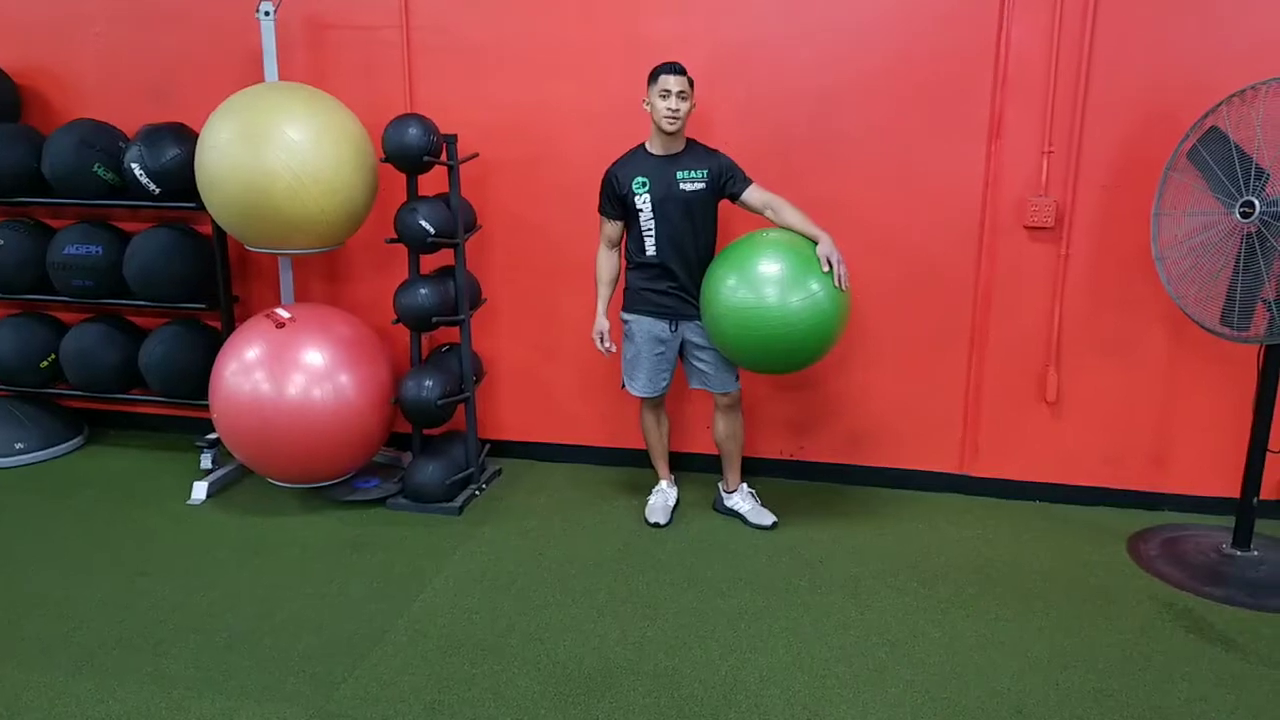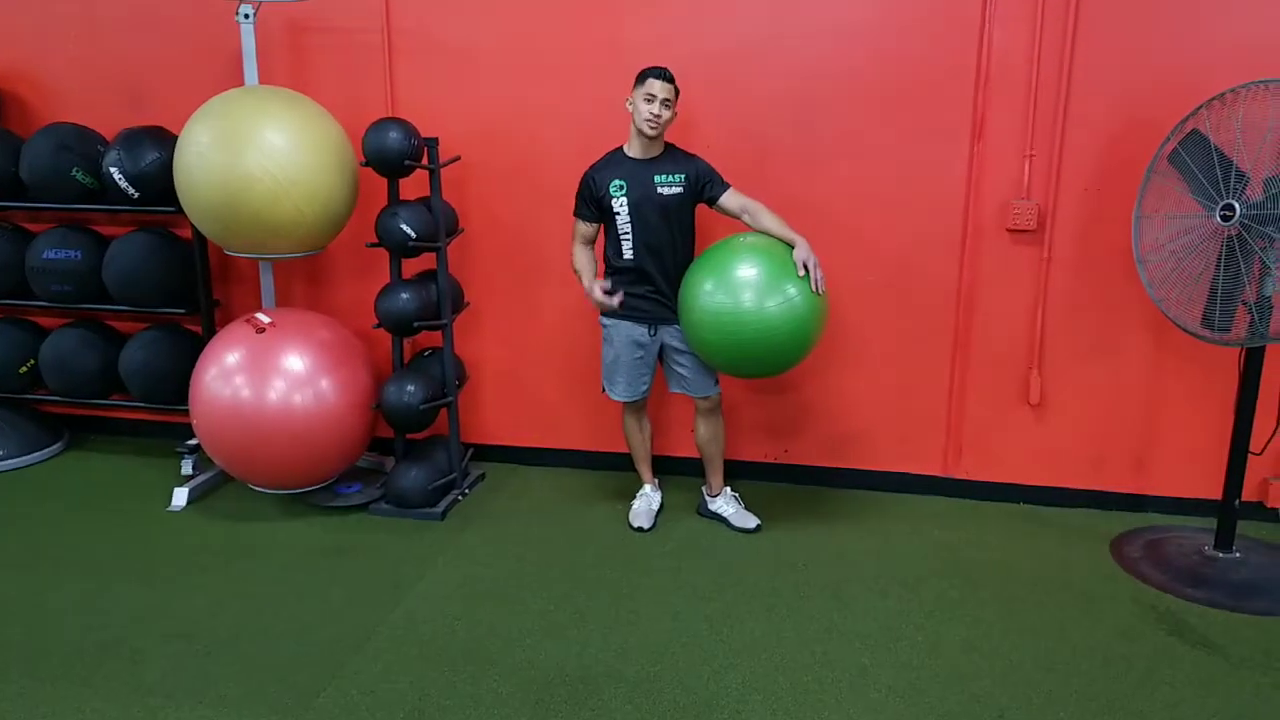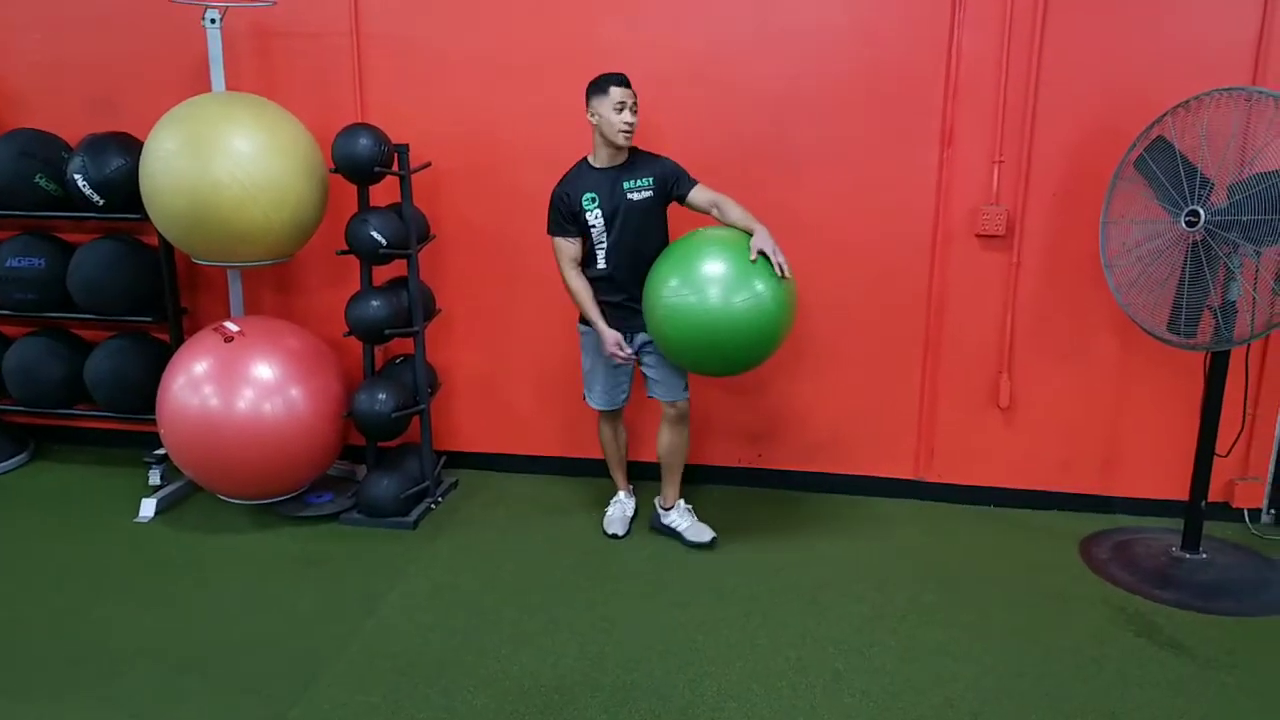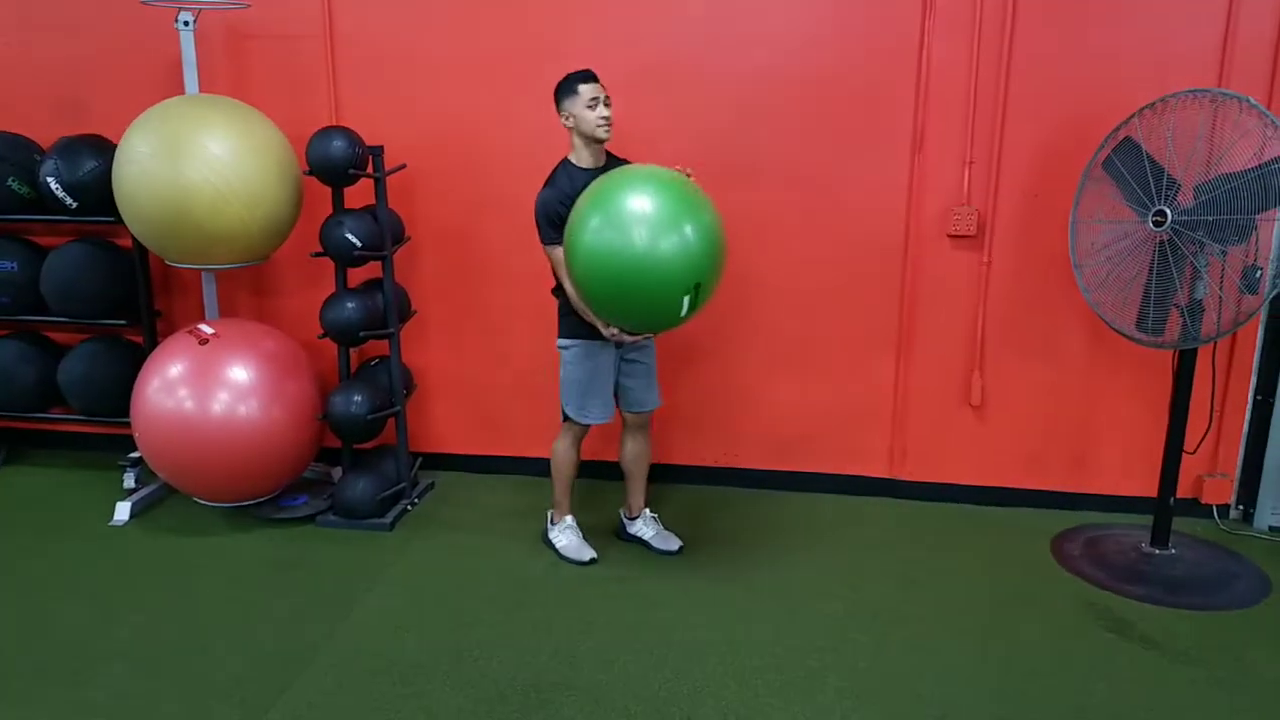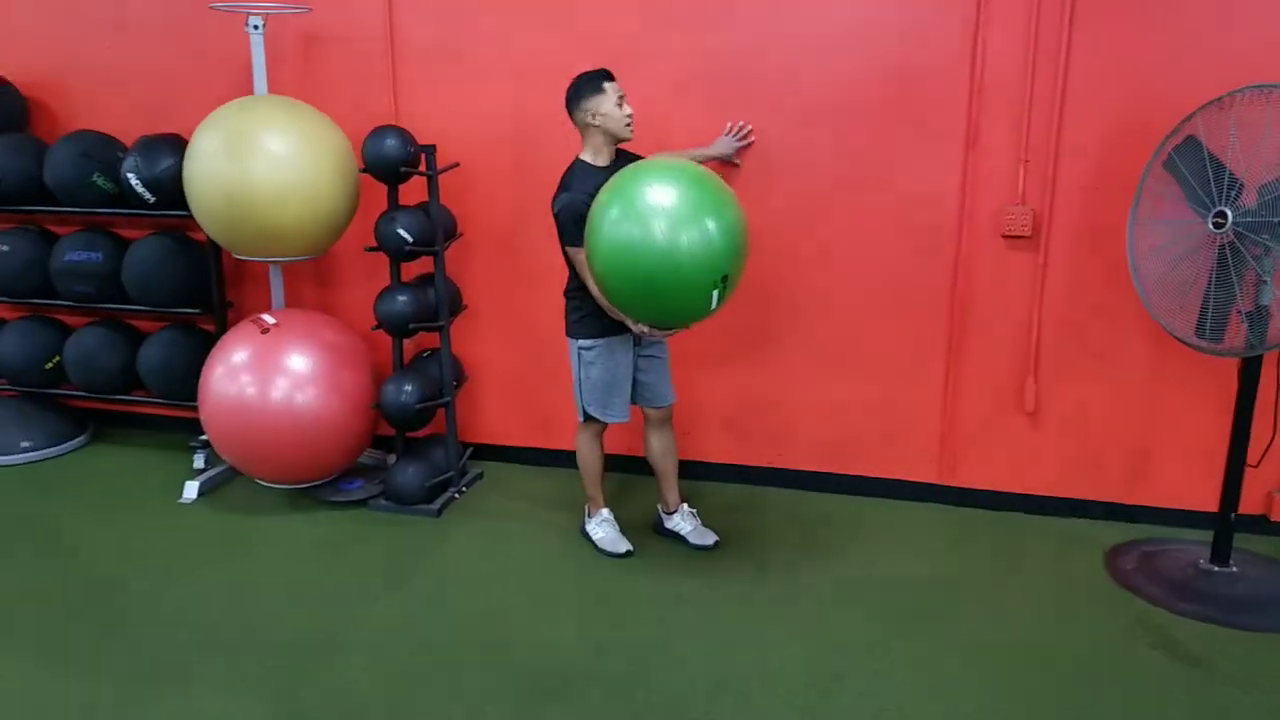
dt=1s
person 1, frame 1
left shoulder: (712, 164)
right shoulder: (622, 173)
left elbow: (768, 204)
right elbow: (609, 247)
left wrist: (821, 237)
right wrist: (601, 311)
left hip: (704, 306)
right hip: (646, 311)
left knee: (728, 396)
right knee: (651, 399)
left ankle: (733, 491)
right ankle: (664, 485)
person 1, frame 2
left shoulder: (690, 168)
right shoulder: (600, 176)
left elbow: (746, 208)
right elbow: (582, 244)
left wrist: (798, 242)
right wrist: (590, 283)
left hip: (684, 310)
right hip: (625, 315)
left knee: (708, 401)
right knee: (632, 403)
left ankle: (716, 495)
right ankle: (648, 489)
person 1, frame 3
left shoulder: (657, 170)
right shoulder: (569, 190)
left elbow: (714, 202)
right elbow: (569, 268)
left wrist: (758, 229)
right wrist: (602, 329)
right hip: (604, 321)
left knee: (675, 408)
right knee: (609, 410)
left ankle: (670, 507)
right ankle: (622, 494)
person 1, frame 4
left shoulder: (628, 173)
right shoulder: (556, 193)
right elbow: (565, 275)
right wrist: (602, 324)
right hip: (584, 329)
left knee: (639, 420)
right knee: (576, 426)
left ankle: (636, 517)
right ankle: (560, 521)
person 1, frame 5
left shoulder: (626, 163)
right shoulder: (574, 197)
right elbow: (591, 279)
left wrist: (713, 152)
right wrist: (630, 322)
left hip: (642, 316)
right hip: (597, 327)
left knee: (660, 414)
right knee: (595, 422)
left ankle: (673, 512)
right ankle: (596, 515)
